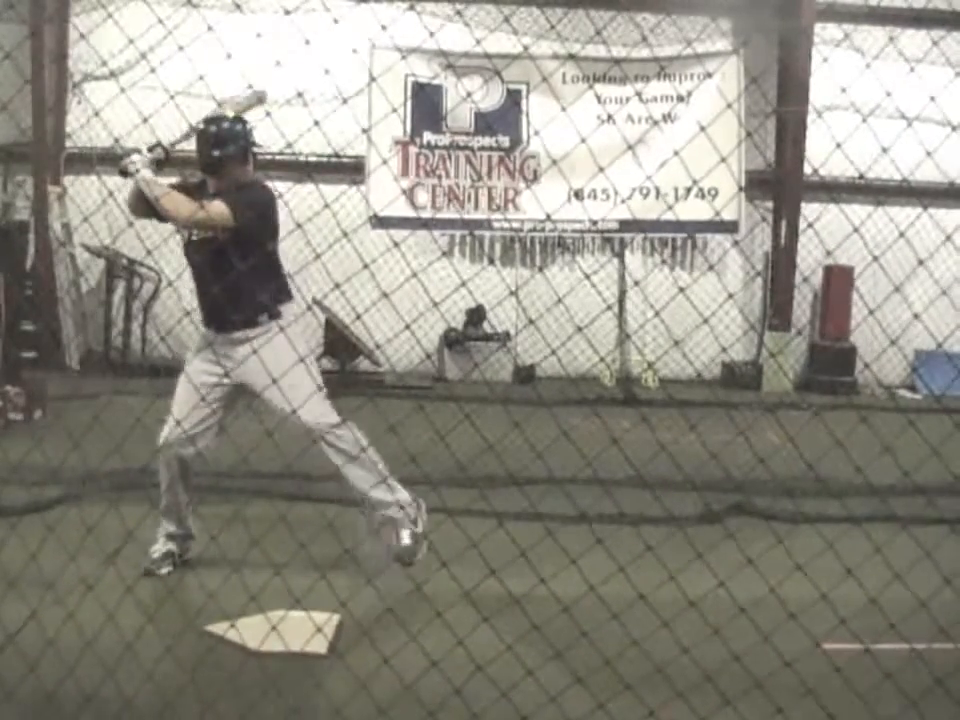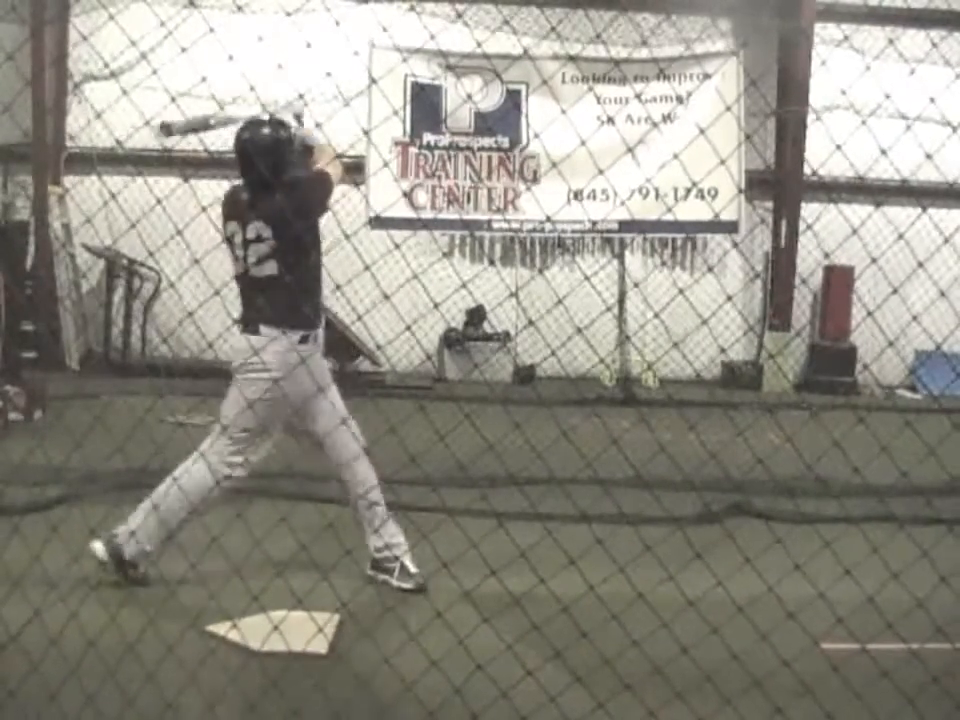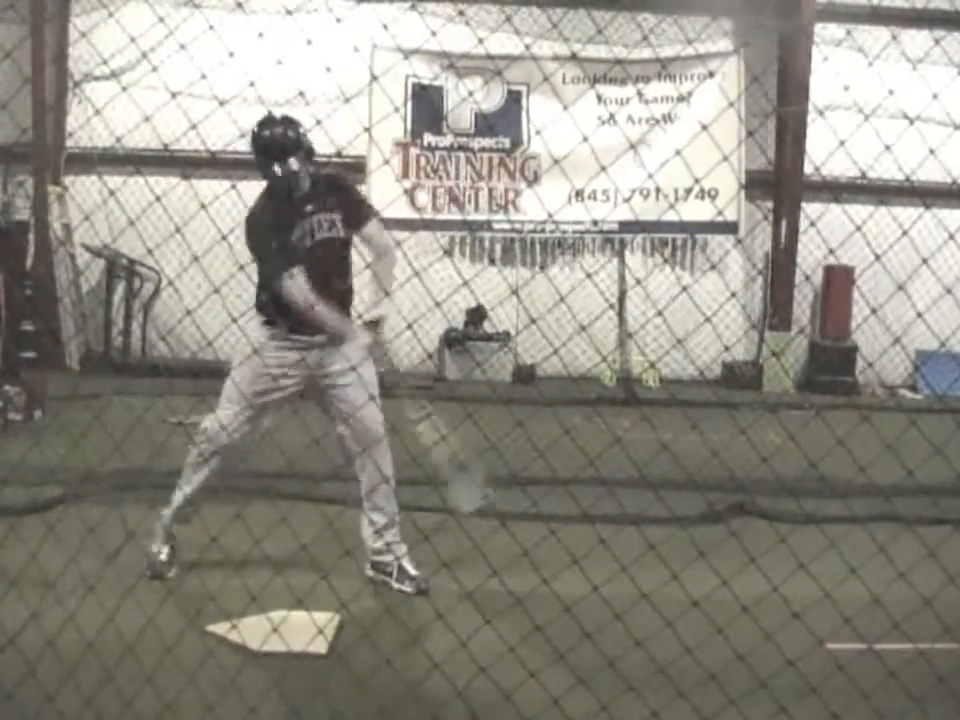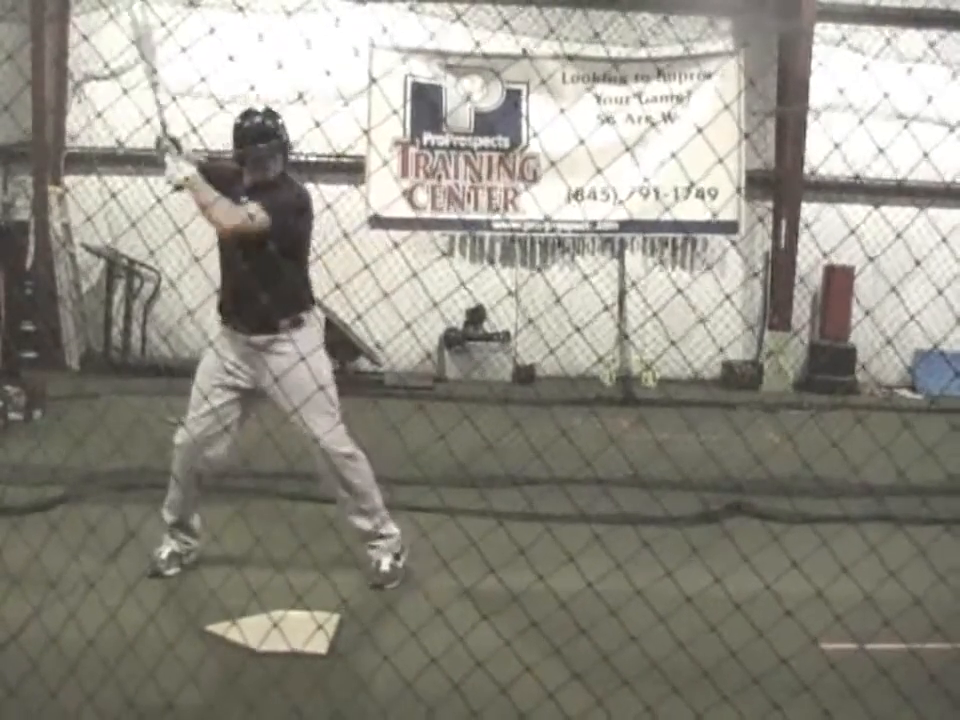
dt=0.7s
person 1, frame 1
left shoulder: (256, 196)
right shoulder: (191, 192)
left elbow: (189, 216)
right elbow: (136, 208)
left wrist: (145, 175)
right wrist: (143, 175)
left hip: (270, 334)
right hip: (215, 340)
left knee: (324, 423)
right knee: (173, 442)
left ankle: (401, 513)
right ankle: (174, 537)
person 1, frame 2
left shoulder: (234, 202)
right shoulder: (294, 199)
right elbow: (330, 166)
left wrist: (295, 143)
right wrist: (309, 140)
left hip: (298, 347)
right hip: (275, 354)
left knee: (347, 448)
right knee: (222, 459)
left ankle: (387, 553)
right ankle: (126, 545)
person 1, frame 3
left shoulder: (338, 189)
right shoulder: (265, 217)
left elbow: (380, 241)
right elbow: (295, 290)
left wrist: (381, 298)
right wrist: (346, 329)
left hip: (338, 337)
right hip: (280, 339)
left knee: (373, 440)
right knee: (217, 434)
left ankle: (386, 554)
right ankle: (169, 529)
person 1, frame 4
left shoulder: (291, 197)
right shoulder: (229, 183)
left elbow: (230, 223)
right elbow: (185, 176)
left wrist: (192, 178)
right wrist: (183, 167)
left hip: (291, 340)
right hip: (234, 340)
left knee: (335, 444)
right knee: (192, 442)
left ankle: (386, 542)
right ankle: (180, 538)
